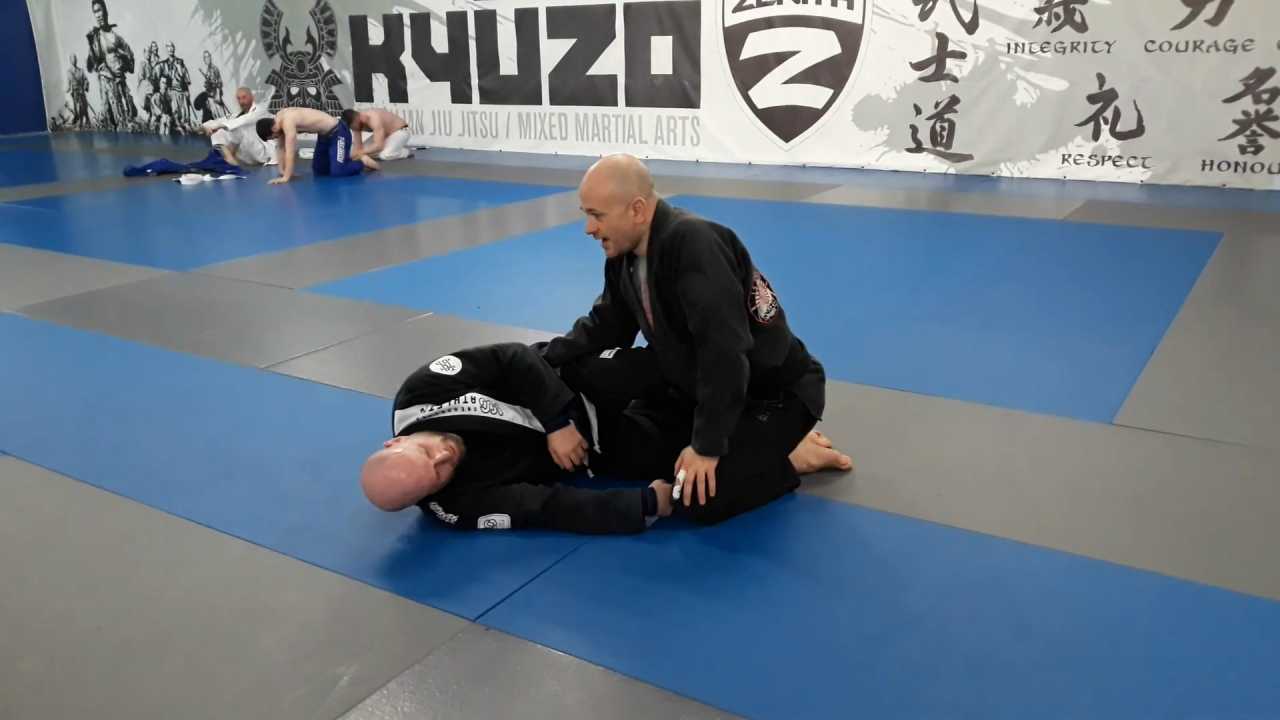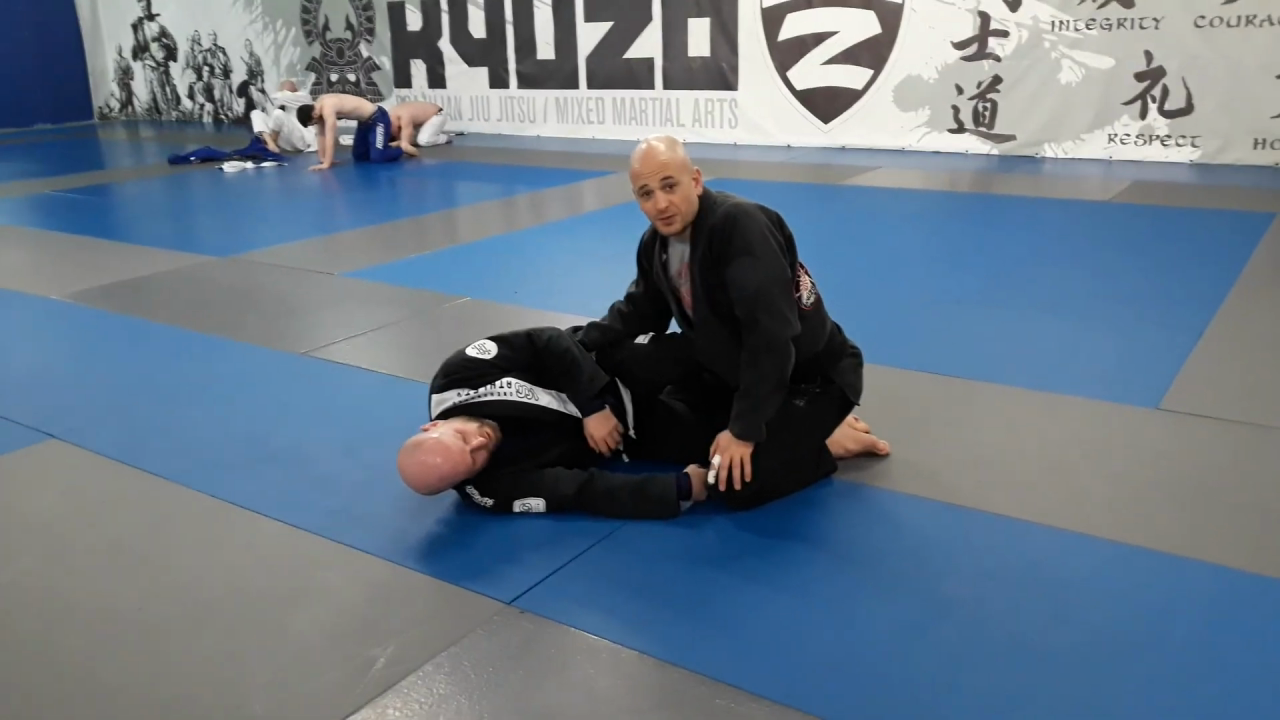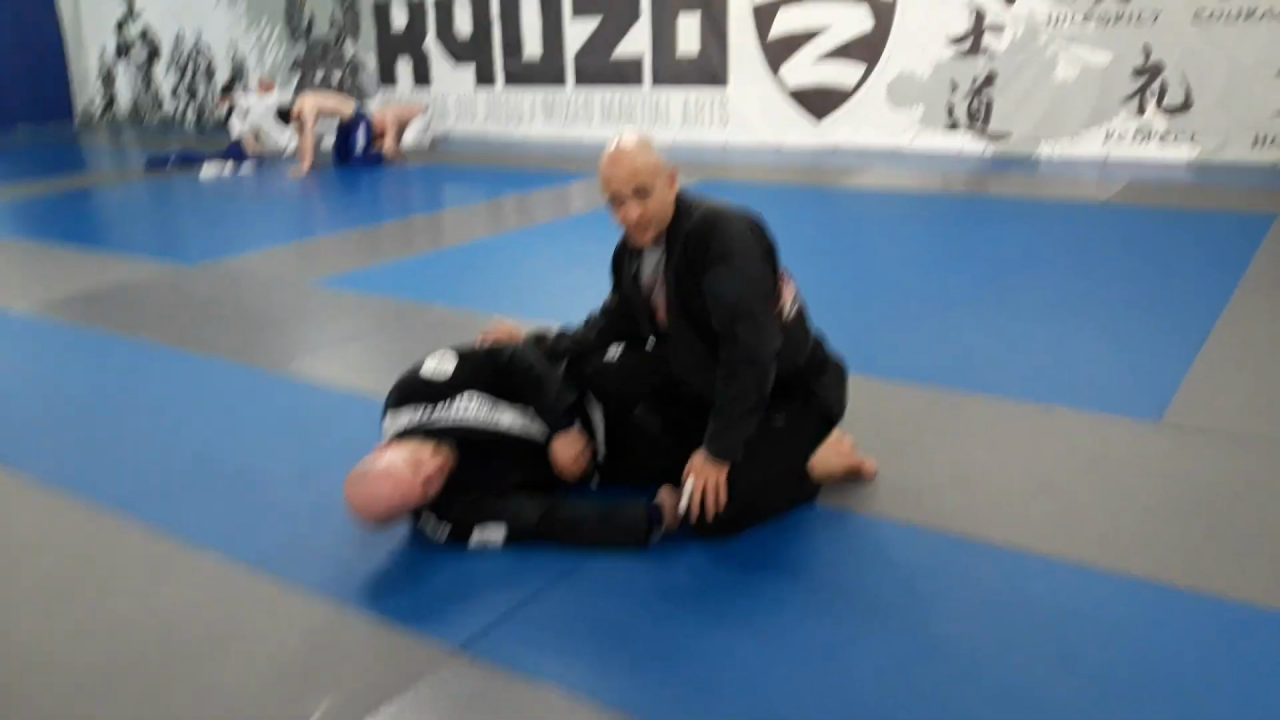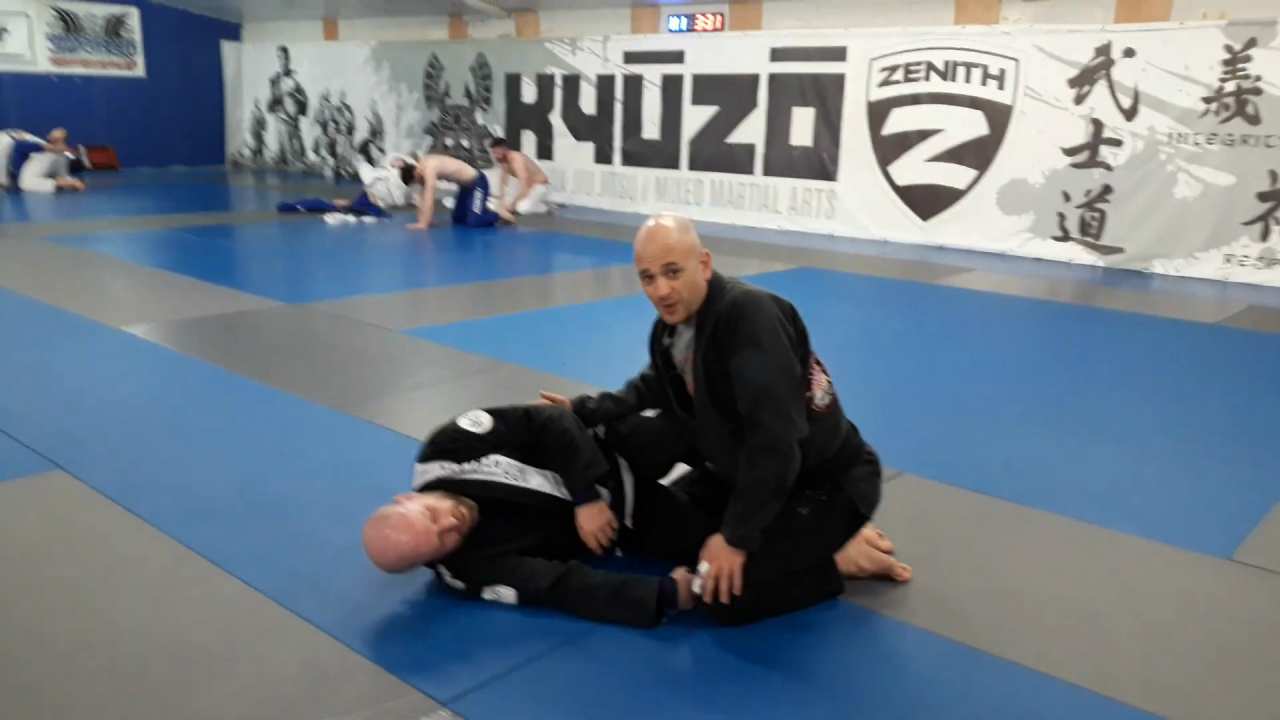
dt=1s
person 1, frame 1
left shoulder: (421, 390)
right shoulder: (460, 507)
left elbow: (513, 359)
right elbow: (552, 508)
left wrist: (557, 420)
right wrist: (651, 503)
left hip: (575, 383)
right hip: (595, 447)
right ankle: (786, 456)
person 1, frame 2
left shoulder: (459, 373)
right shoulder: (498, 490)
left elbow: (548, 342)
right elbow: (589, 493)
left wrist: (594, 405)
right wrist: (685, 487)
person 1, frame 3
left shoulder: (414, 393)
right shoulder: (456, 518)
left elbow: (510, 359)
right elbow: (554, 522)
left wrist: (561, 424)
right wrist: (657, 515)
person 1, frame 4
left shoulder: (446, 448)
right shoulder: (472, 572)
left elbow: (546, 424)
right elbow: (566, 588)
left wrist: (586, 496)
right wrist: (672, 594)
left hip: (613, 453)
right hip: (622, 521)
person 2, frame 1
left shoulder: (694, 245)
right shoulder: (625, 254)
left elbow: (724, 352)
right elbow: (605, 325)
left wrist: (707, 445)
right wrist: (543, 358)
left hip: (773, 390)
left knee: (700, 503)
left ankle: (797, 454)
person 2, frame 2
left shoulder: (741, 227)
right shoulder: (656, 242)
left elbow: (771, 337)
right elbow: (639, 311)
left wrist: (744, 430)
right wrist: (577, 343)
left hip: (809, 373)
right hip: (730, 361)
left knee: (738, 486)
left ankle: (828, 439)
person 2, frame 3
left shoulder: (720, 233)
right shoulder: (633, 249)
left elbow: (751, 352)
right elbow: (619, 325)
left wrist: (719, 450)
right wrist: (539, 346)
left hip: (789, 389)
right hip: (710, 379)
left knee: (714, 511)
left ankle: (815, 460)
person 2, frame 4
left shoulder: (750, 317)
right shoulder: (671, 326)
left elbow: (774, 440)
right elbow: (655, 390)
left wrist: (737, 536)
right wrist: (583, 411)
left hip: (827, 482)
right hip: (753, 474)
left knee: (730, 596)
left ankle: (842, 558)
